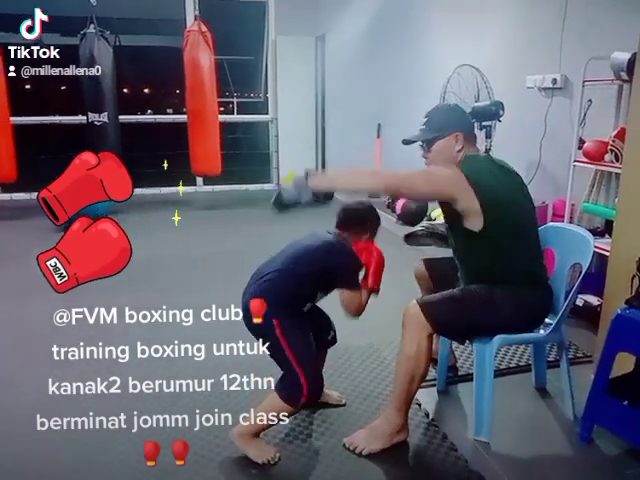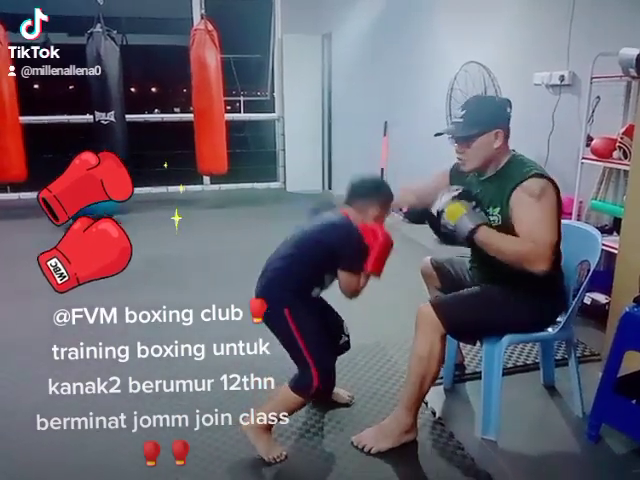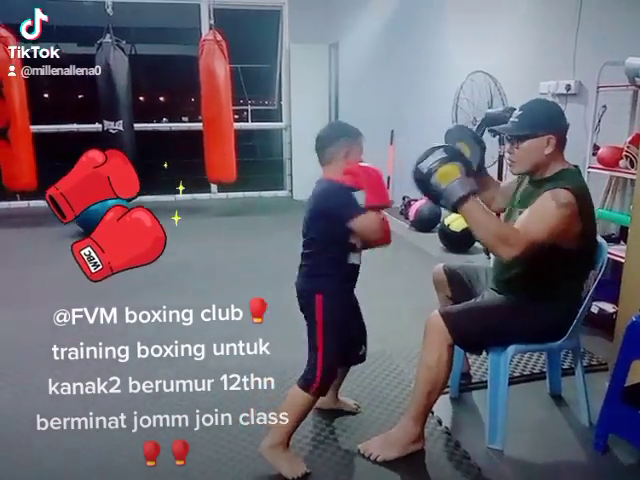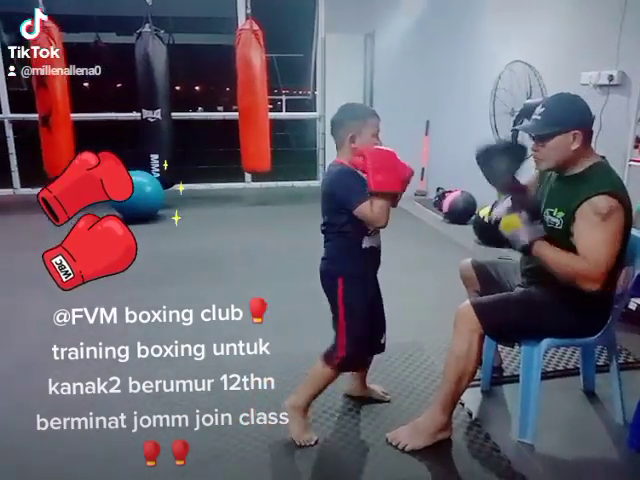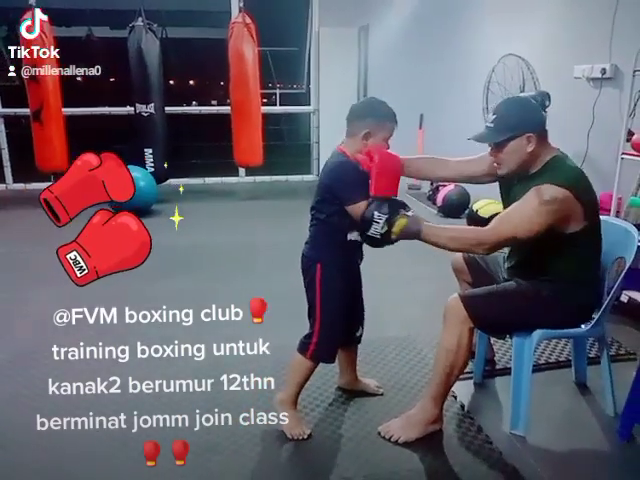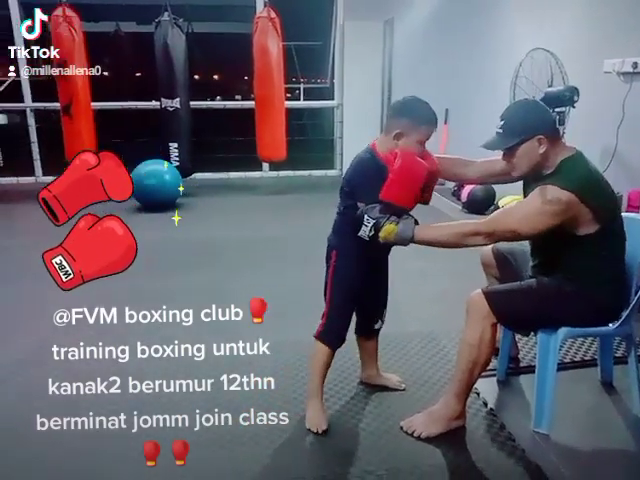
dt=0.7s
person 1, frame 1
left shoulder: (457, 176)
right shoulder: (490, 170)
left elbow: (382, 182)
left wrist: (310, 181)
right wrist: (446, 231)
left hip: (518, 301)
right hip: (506, 283)
left knee: (416, 315)
left ankle: (395, 424)
right ankle: (432, 352)
person 1, frame 2
left shoulder: (531, 186)
right shoulder: (469, 170)
left elbow: (539, 260)
right elbow: (418, 194)
left wrist: (472, 227)
left hip: (533, 297)
right hip: (489, 275)
left knee: (430, 315)
right knee: (431, 268)
left ankle: (403, 423)
right ankle: (451, 350)
person 1, frame 3
left shoulder: (563, 195)
right shoulder: (533, 176)
left elbow: (511, 245)
right elbow: (497, 200)
left wrist: (462, 196)
left hip: (541, 309)
right hip: (511, 285)
left knee: (438, 325)
right knee: (443, 275)
left ankle: (411, 432)
right ankle: (456, 361)
person 1, frame 4
left shoulder: (601, 198)
right shoulder: (557, 170)
left elbow: (592, 278)
right elbow: (534, 202)
left wrist: (530, 241)
left hip: (574, 304)
right hip: (538, 279)
left knee: (468, 316)
right knee: (471, 270)
left ankle: (438, 420)
right ankle: (487, 358)
person 1, frame 5
left shoulder: (555, 190)
right shoulder: (519, 163)
left elbow: (485, 241)
right elbow: (447, 168)
left wrist: (413, 228)
left hip: (563, 294)
right hip: (531, 270)
left knee: (458, 309)
right knee: (463, 263)
left ankle: (429, 413)
person 1, frame 6
left shoulder: (562, 192)
right shoulder: (548, 161)
left elbow: (483, 231)
right elbow: (473, 170)
left wrist: (408, 232)
left hip: (589, 294)
right hip: (561, 268)
left knee: (481, 304)
right knee: (493, 257)
left ankle: (451, 409)
person 2, frame 1
left shoulder: (324, 241)
right shoulder: (344, 255)
right elbow: (353, 308)
left wrist: (359, 270)
right wrist: (370, 281)
left hip: (264, 298)
right hip: (267, 308)
left knee: (323, 332)
right knee: (303, 384)
left ankle: (316, 391)
right ankle: (245, 433)
person 2, frame 2
left shoulder: (333, 221)
right shoulder: (350, 236)
right elbow: (350, 289)
left wrist: (362, 258)
right wrist: (374, 260)
left hip: (282, 289)
right hip: (281, 299)
left knee: (337, 337)
right knee: (316, 376)
left ankle: (325, 391)
right ankle: (259, 426)
person 2, frame 3
left shoulder: (328, 190)
right shoulder: (335, 194)
left elbow: (358, 237)
right elbow: (375, 231)
left wrist: (369, 228)
left hip: (334, 285)
right hip: (323, 290)
left knee: (353, 342)
right knee: (322, 367)
left ankle: (329, 398)
right ankle: (276, 441)
person 2, frame 4
left shoulder: (352, 174)
right shoulder: (342, 177)
left elbow: (373, 213)
right elbow: (378, 217)
left hip: (361, 268)
right hip: (344, 273)
left knee: (372, 330)
right knee: (346, 345)
left ankle: (359, 385)
right ankle: (297, 405)
person 2, frame 5
left shoulder: (354, 164)
right shoulder: (343, 169)
left elbow: (365, 208)
right elbow: (367, 217)
left hip: (345, 257)
right hip: (325, 261)
left knee: (351, 321)
right knee: (323, 334)
left ankle: (348, 377)
right ankle: (286, 399)
person 2, frame 6
right shoulder: (366, 166)
left elbow: (401, 201)
left wrist: (419, 184)
right wrist: (404, 189)
left hip: (375, 250)
right hip: (348, 251)
left knee: (372, 314)
right knee: (335, 321)
left ankle: (370, 371)
right ankle: (314, 397)
